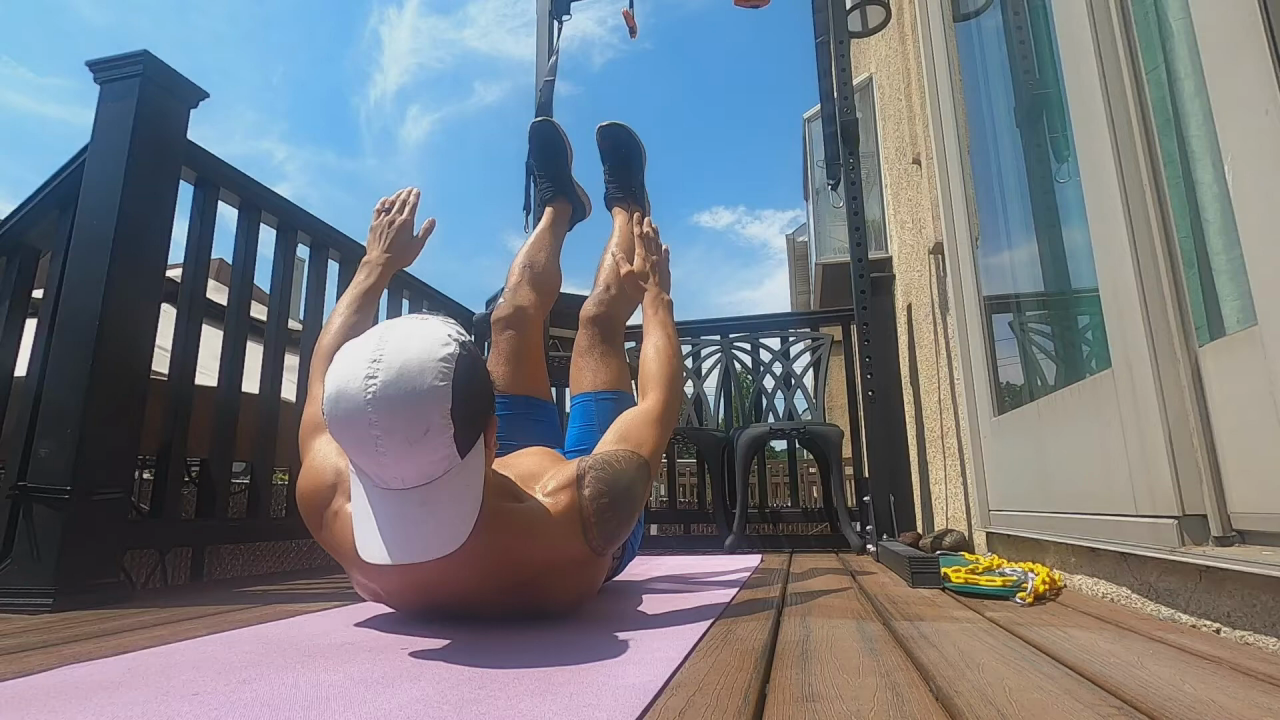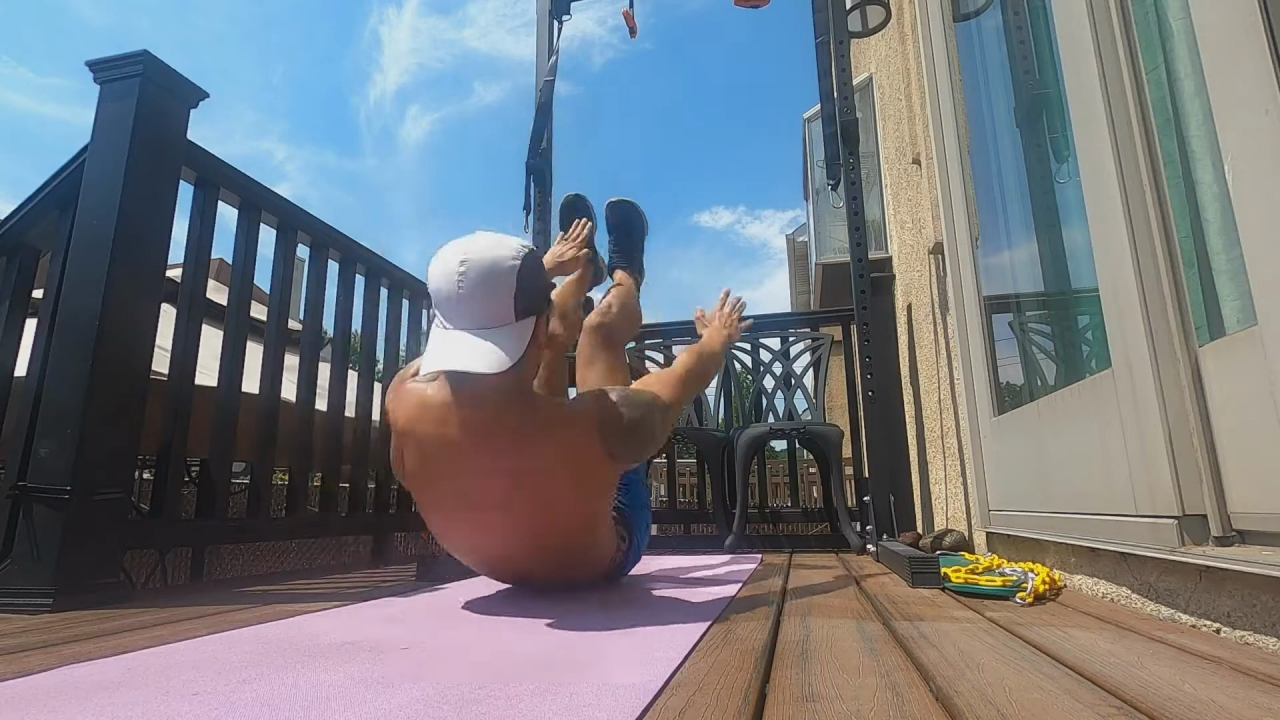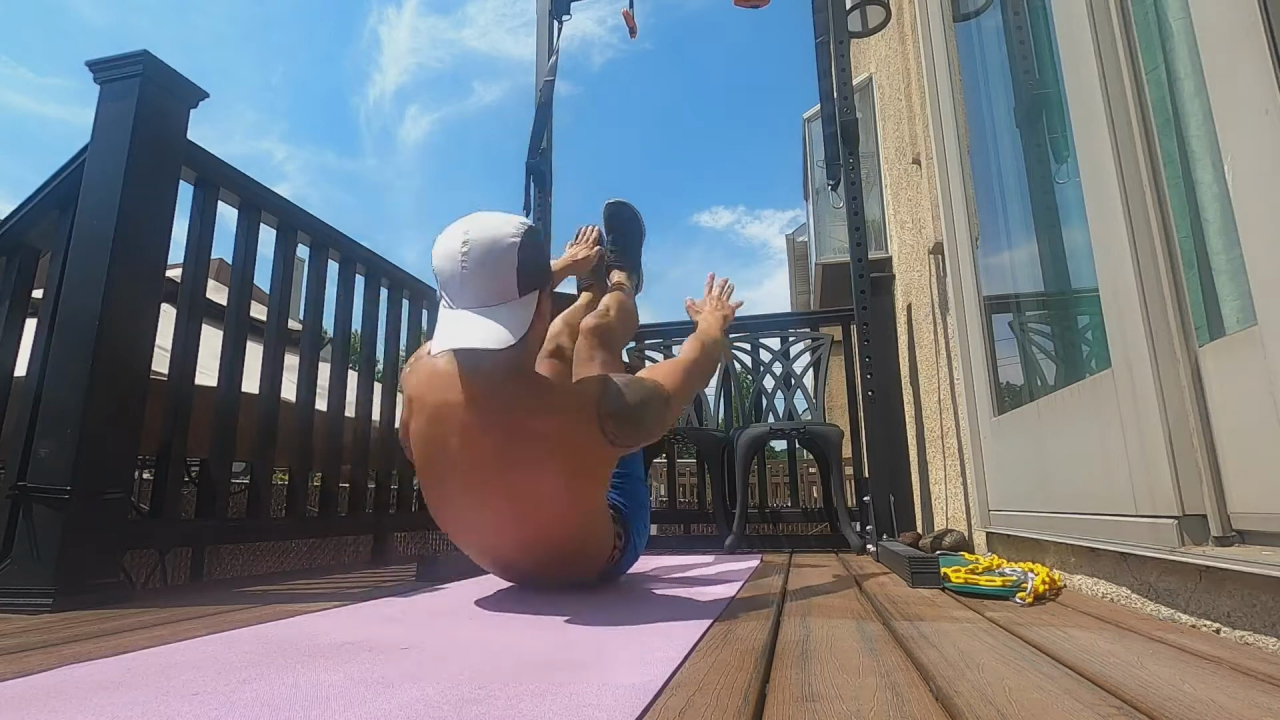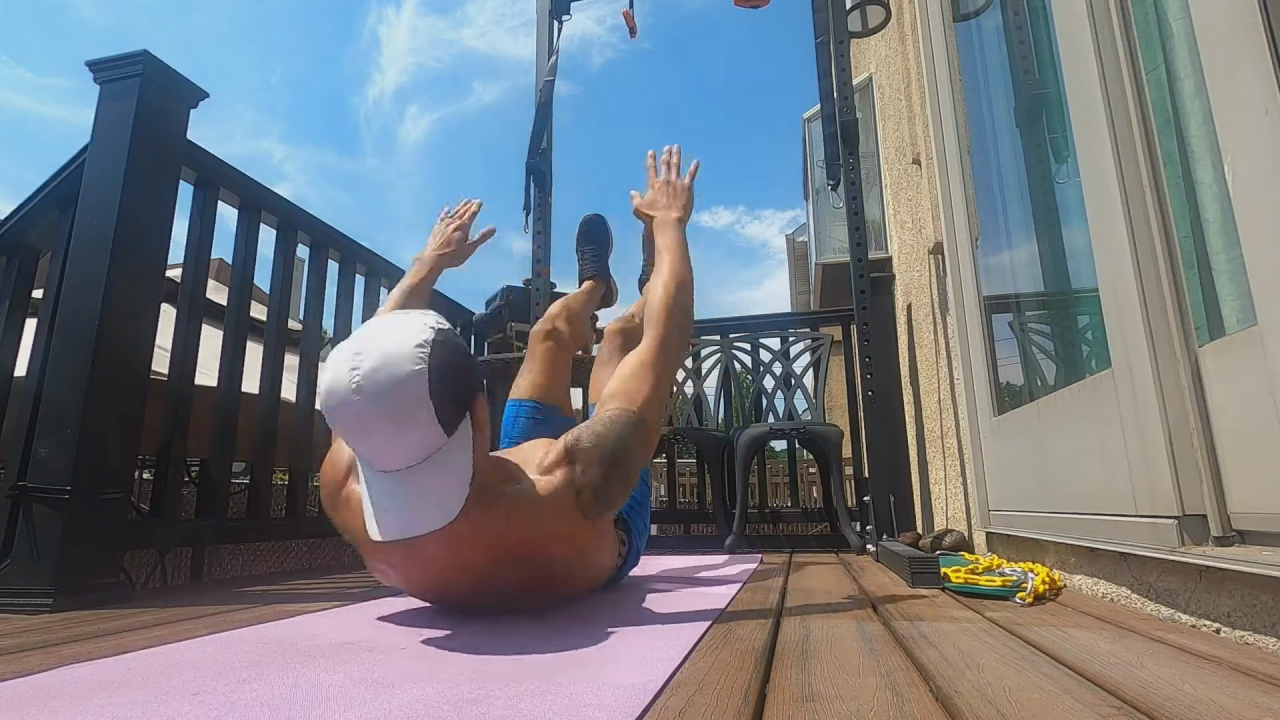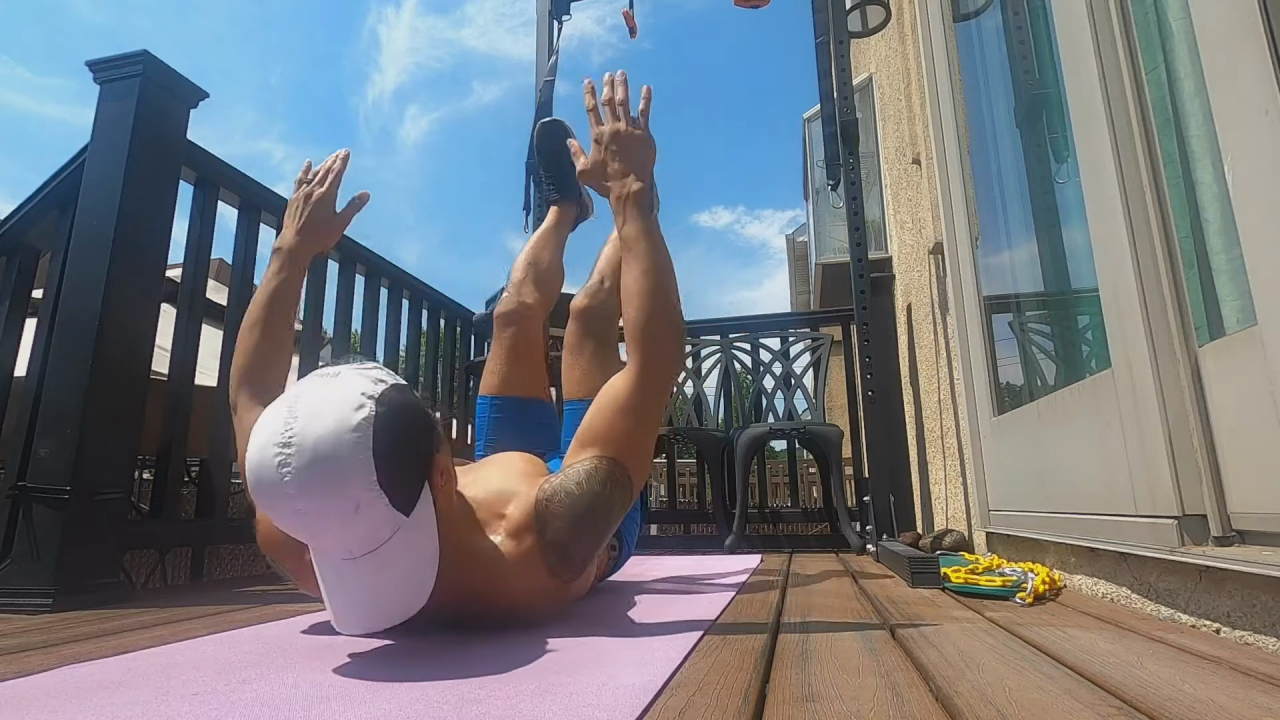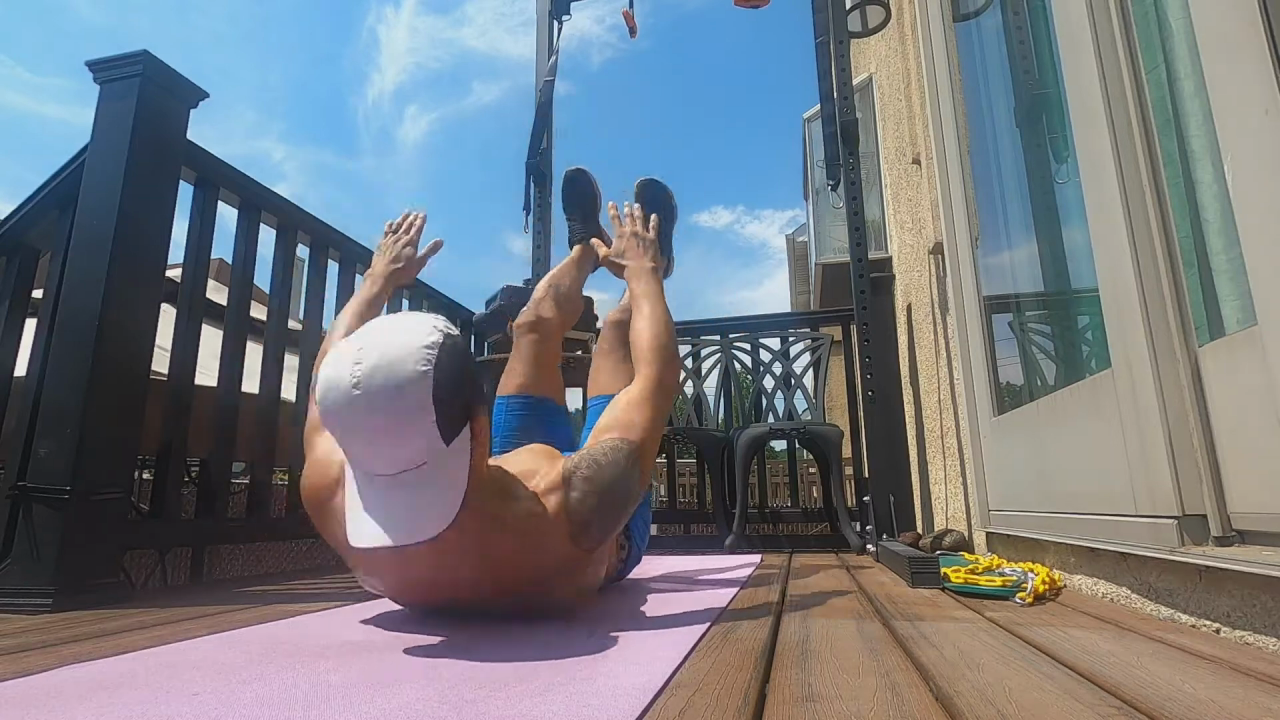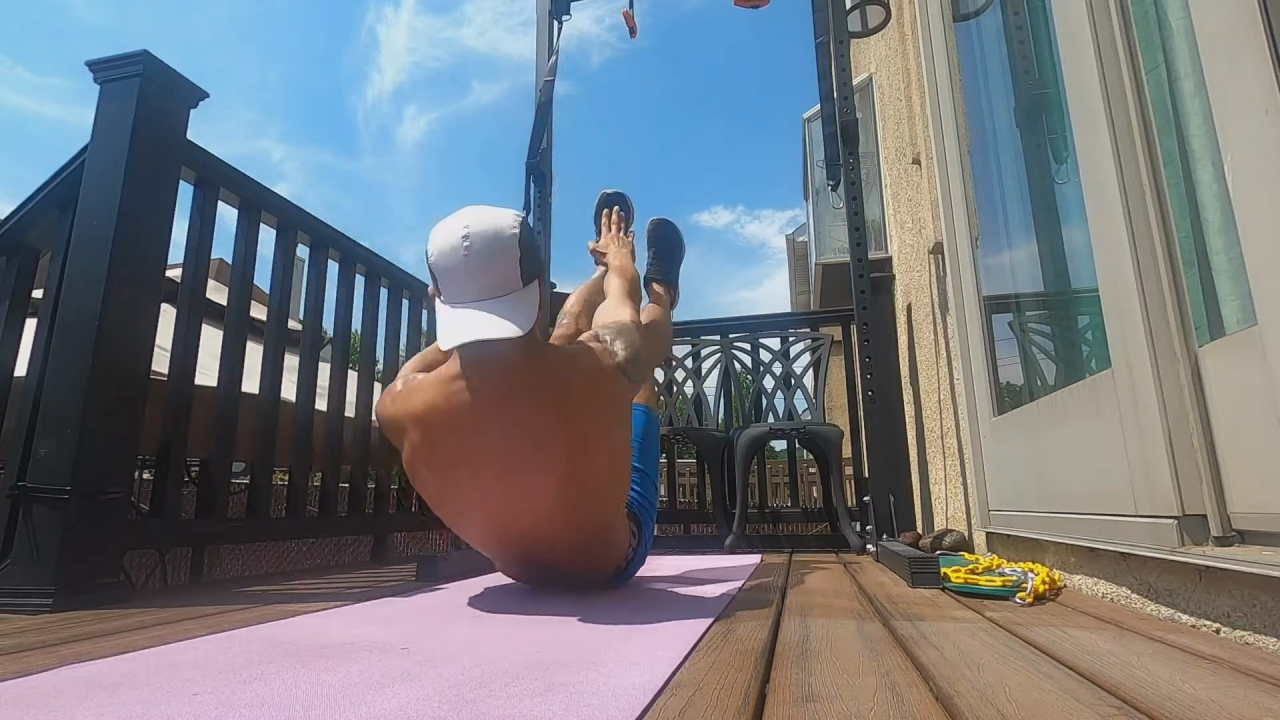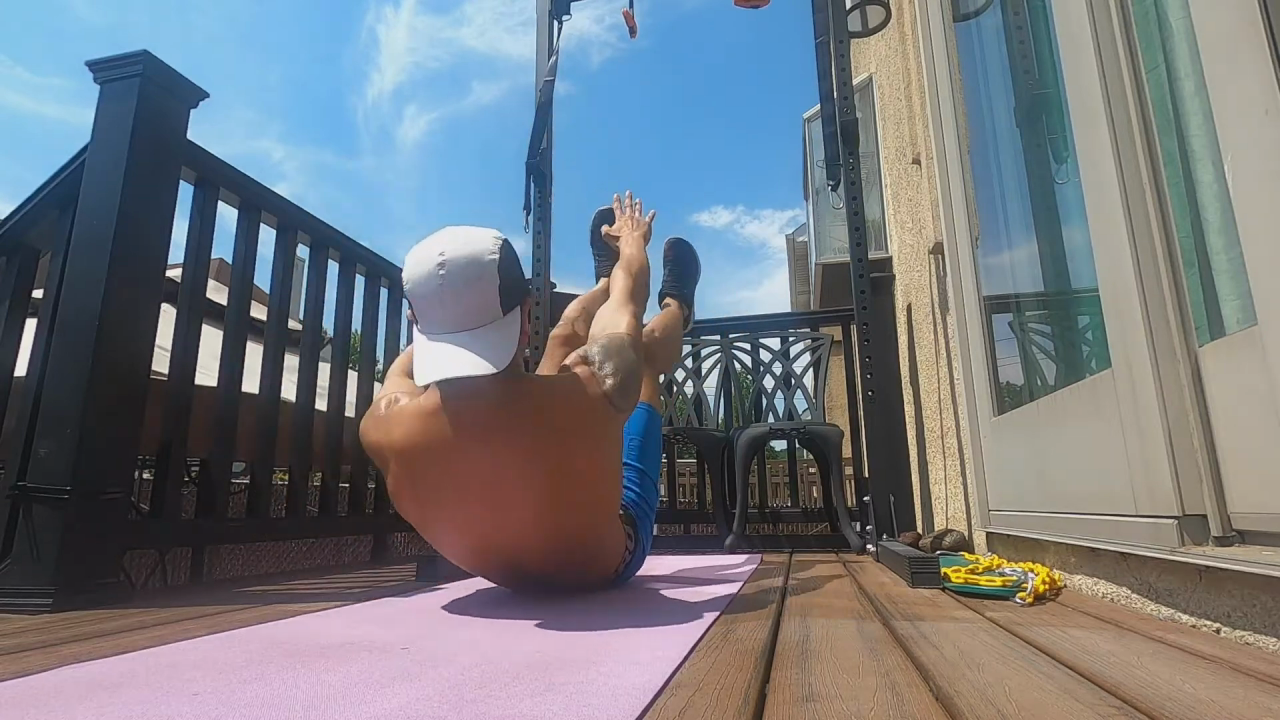
dt=0.3s
person 1, frame 1
left shoulder: (334, 510)
right shoulder: (579, 519)
left elbow: (327, 365)
right elbow: (660, 403)
left wrist: (373, 265)
right wrist: (655, 300)
left knee: (513, 314)
right knee: (598, 319)
left ankle: (558, 208)
right ankle: (625, 210)
person 1, frame 2
left shoulder: (406, 401)
right shoulder: (594, 426)
left elbow: (470, 324)
right elbow: (684, 379)
left wrist: (546, 267)
right wrist: (718, 337)
left hip: (510, 556)
right hip: (599, 561)
left knee: (561, 326)
right knee: (603, 328)
left ankle: (582, 271)
right ankle: (624, 276)
person 1, frame 3
left shoulder: (423, 375)
right shoulder: (600, 403)
left elbow: (486, 299)
right elbow: (691, 369)
left wrist: (560, 269)
right wrist: (713, 326)
right hip: (594, 562)
left knee: (555, 348)
right knee: (596, 330)
left ankle: (595, 289)
right ankle: (617, 278)
person 1, frame 4
left shoulder: (349, 499)
right shoulder: (569, 495)
left elbow: (379, 356)
right elbow: (666, 345)
left wrist: (426, 264)
right wrist: (670, 222)
right hip: (600, 552)
left knee: (551, 332)
right knee: (623, 335)
left ankle: (594, 286)
right ankle: (652, 275)
person 1, frame 5
left shoulder: (295, 542)
right shoulder: (547, 551)
left elbow: (249, 392)
right elbow: (656, 359)
left wrist: (291, 251)
right wrist: (629, 195)
left knee: (515, 313)
right knee: (590, 313)
left ankle: (563, 210)
right ankle: (636, 197)
person 1, frame 6
left shoulder: (335, 507)
right shoulder: (572, 511)
left elbow: (329, 385)
right elbow: (657, 378)
left wrist: (377, 284)
right wrist: (643, 268)
left knee: (535, 323)
right knee: (619, 329)
left ankle: (585, 250)
right ankle: (655, 259)
person 1, frame 7
left shoulder: (406, 403)
right shoulder: (601, 361)
right elbow: (623, 298)
right wrist: (620, 260)
right hip: (607, 564)
left ankle: (603, 271)
right ankle: (661, 296)
person 1, frame 8
left shoulder: (388, 428)
right shoulder: (589, 385)
left elbow: (398, 375)
right elbow: (628, 302)
left wrist: (434, 325)
right wrist: (634, 244)
left hip: (508, 569)
right hip: (605, 565)
left knee: (564, 339)
right knee: (643, 347)
left ankle: (606, 276)
right ankle: (676, 307)
